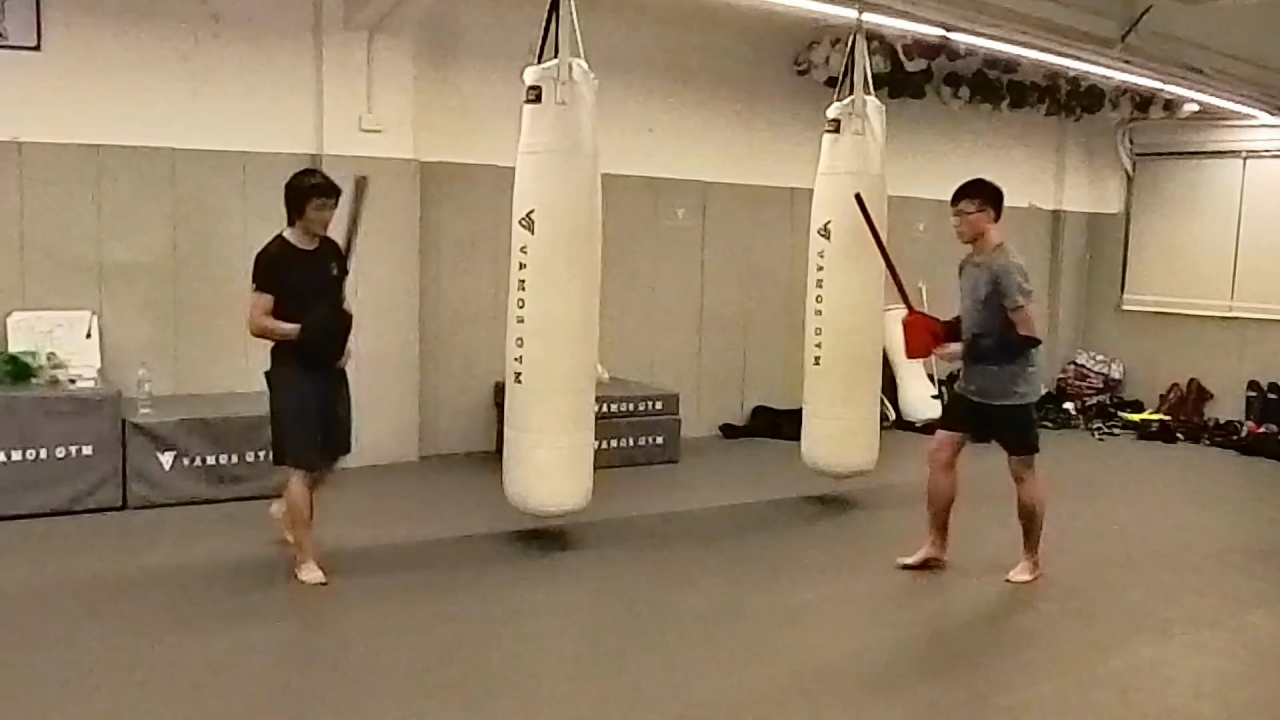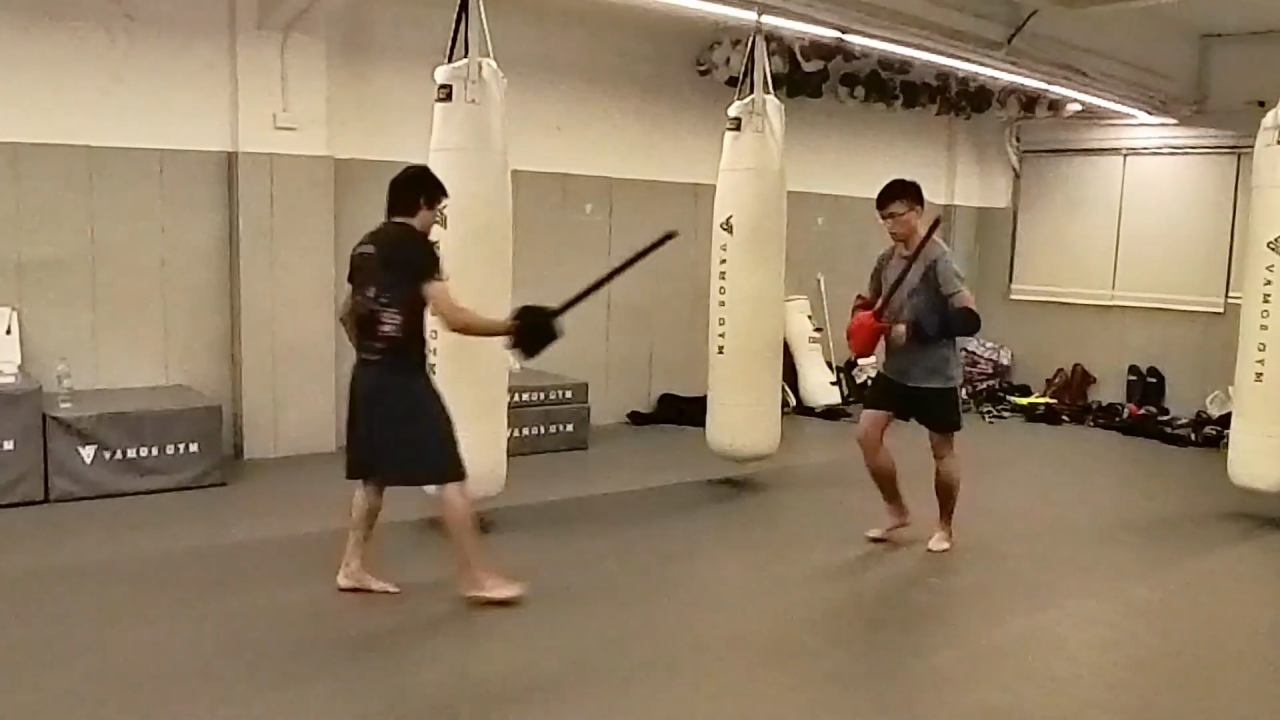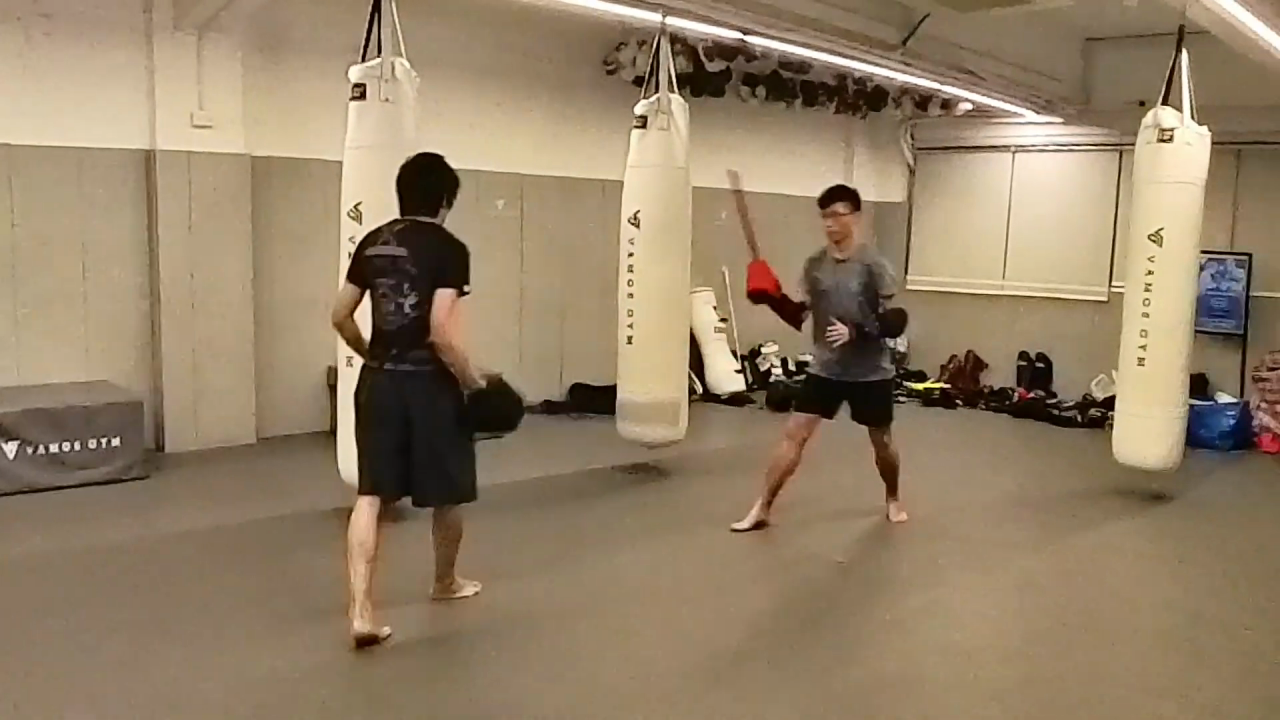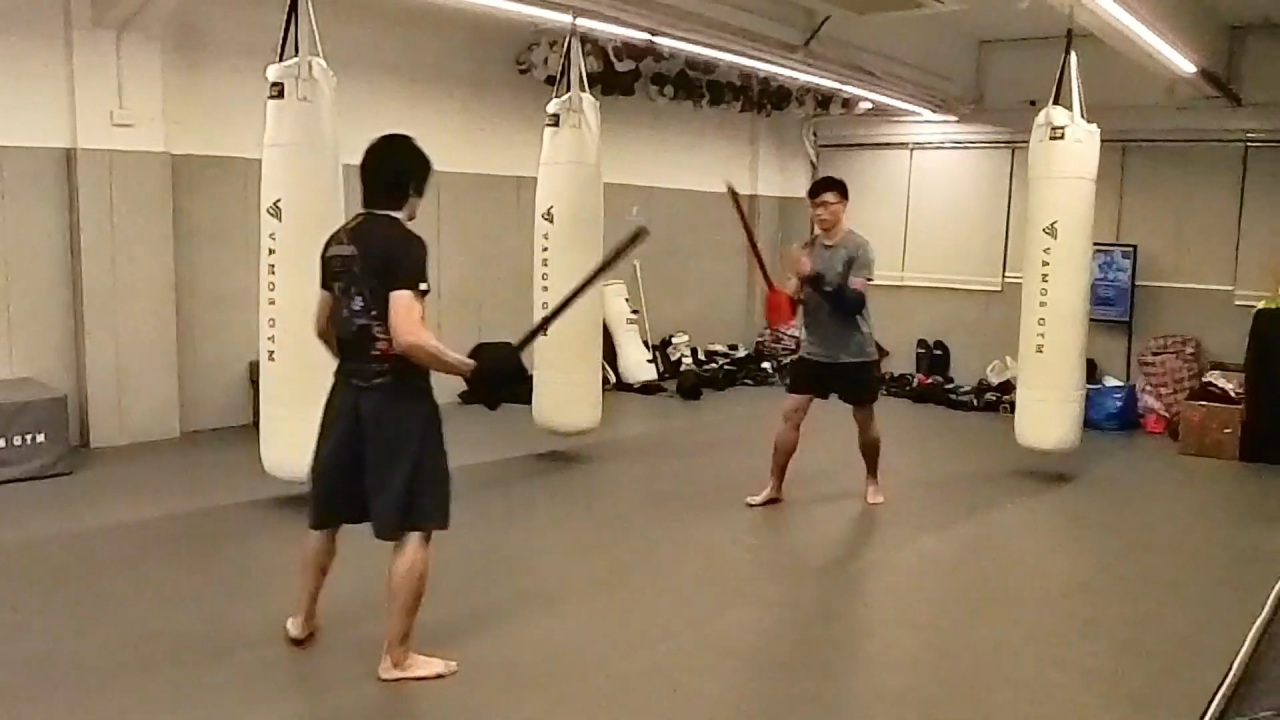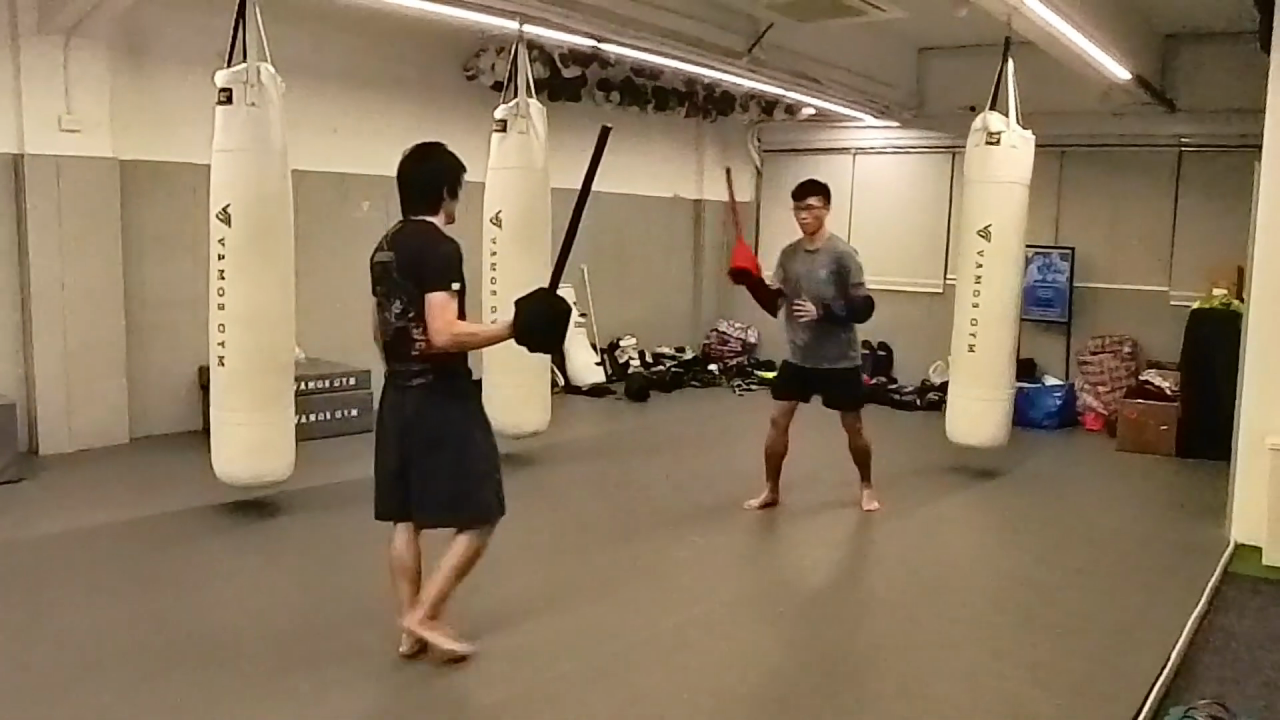
dt=1s
person 1, frame 1
left shoulder: (332, 250)
right shoulder: (274, 256)
right elbow: (257, 322)
left wrist: (342, 334)
right wrist: (302, 331)
left hip: (330, 368)
right hip: (293, 370)
left knee: (327, 458)
right knee: (301, 465)
left ankle: (286, 510)
right ankle: (305, 557)
person 1, frame 2
left shoulder: (368, 244)
right shoulder: (415, 245)
left elbow: (347, 313)
right elbow: (453, 317)
right wrist: (509, 327)
left hip: (370, 374)
right hip: (401, 377)
left knee: (373, 476)
right knee: (449, 477)
left ankle: (353, 567)
right ankle: (478, 578)
person 1, frame 3
left shoulder: (372, 244)
right shoulder: (449, 249)
left elbow: (341, 317)
right elbow: (443, 331)
right wrist: (476, 384)
left hip: (378, 383)
right hip: (430, 384)
left knee: (371, 494)
right knee: (446, 494)
left ankle: (361, 611)
right ankle: (445, 583)
person 1, frame 4
left shoulder: (339, 241)
right shoulder: (405, 244)
left elbow: (325, 326)
right elbow: (408, 338)
right wrist: (467, 367)
left hip: (349, 394)
right hip: (399, 400)
left knee: (329, 513)
right knee: (415, 528)
left ankle: (303, 617)
right ankle: (396, 655)
person 1, frame 5
left shoulder: (385, 247)
right shoulder: (441, 248)
right elbow: (444, 334)
right wrist: (513, 328)
left hip: (398, 396)
right hip: (442, 398)
left knee: (407, 515)
right knee: (478, 515)
left ankle: (411, 628)
right ankle: (426, 614)
person 2, frame 1
left shoulder: (1007, 269)
right shoulder: (968, 264)
left elbow: (1027, 338)
left wrist: (967, 351)
right wrist: (943, 332)
left hip: (1011, 391)
right hip: (972, 386)
left knee: (1022, 472)
right knee: (940, 455)
left ankle: (1031, 558)
right ankle: (936, 546)
person 2, frame 2
left shoulder: (938, 259)
right shoulder: (886, 260)
left elbow: (968, 319)
right elbow: (868, 302)
left wrist: (915, 330)
left hip: (936, 374)
right hip: (895, 371)
left knee: (942, 451)
right knee: (867, 434)
left ankle: (945, 527)
right ankle: (896, 511)
person 2, frame 3
left shoulder: (874, 264)
right shoulder: (815, 264)
right elbow: (801, 312)
left wrist: (856, 332)
left hip: (870, 372)
right hip: (825, 369)
left knee: (881, 441)
right knee: (794, 435)
left ankle: (893, 499)
right ankle: (761, 509)
person 2, frame 4
left shoulder: (858, 249)
right shoulder: (807, 249)
left elbow: (854, 303)
right elbow: (794, 293)
left wrist: (814, 276)
left hip: (855, 354)
right hip: (814, 351)
left knee: (865, 421)
right knee: (791, 415)
left ankle: (872, 481)
right ankle: (774, 487)
person 2, frame 5
left shoulder: (843, 254)
right shoulder: (789, 254)
left elbow: (863, 308)
right elbow: (774, 303)
left wrist: (823, 312)
right wrist: (751, 282)
left hip: (839, 360)
right hip: (798, 358)
left knee: (853, 427)
right knee: (778, 422)
left ankle: (866, 487)
right ankle: (771, 490)
